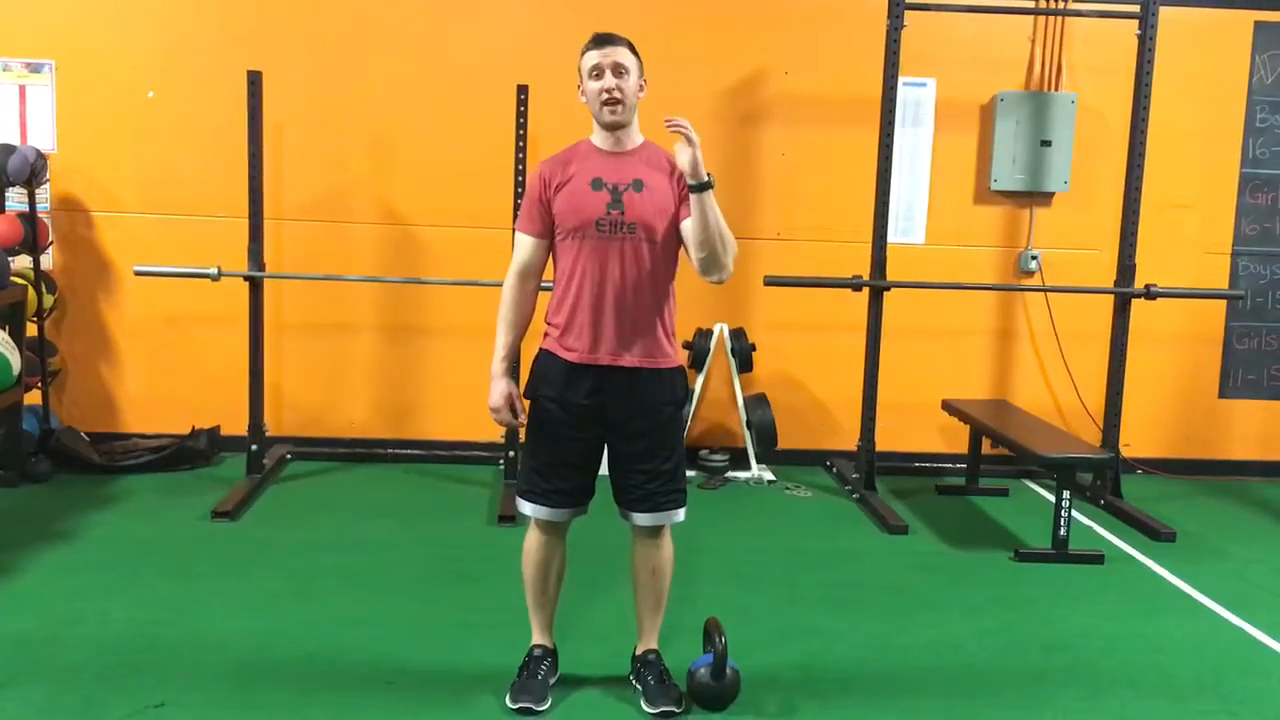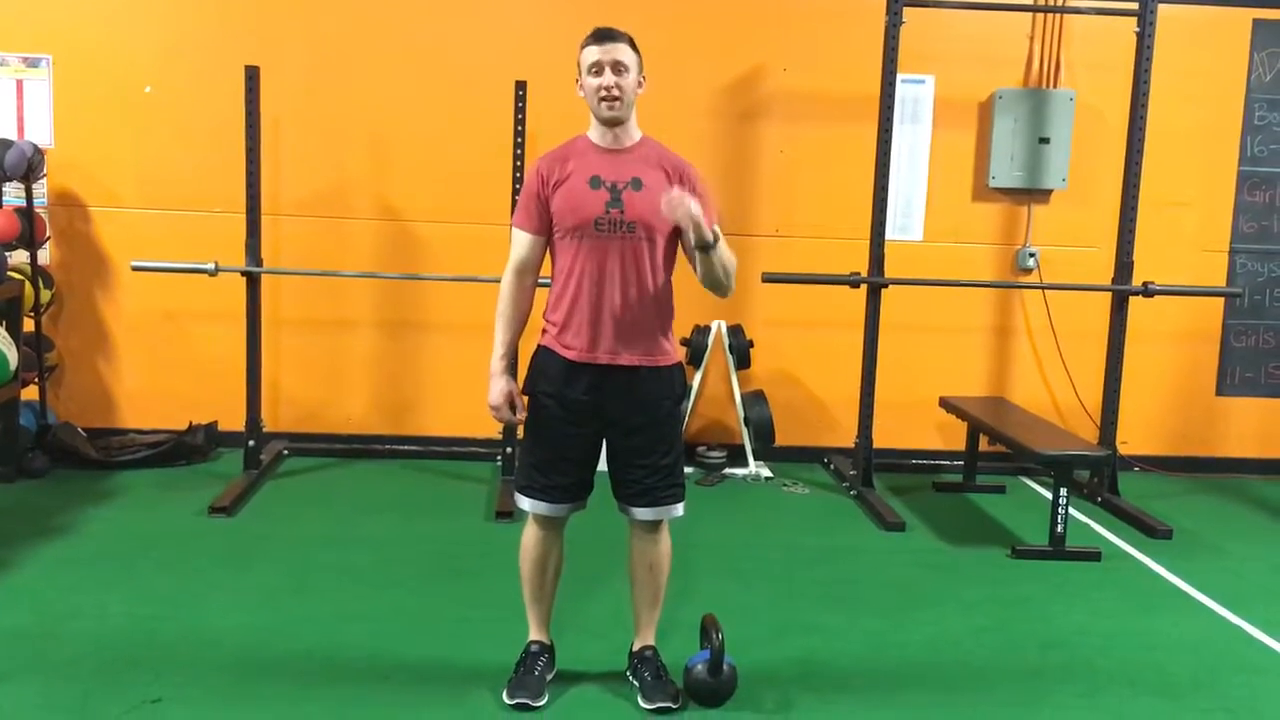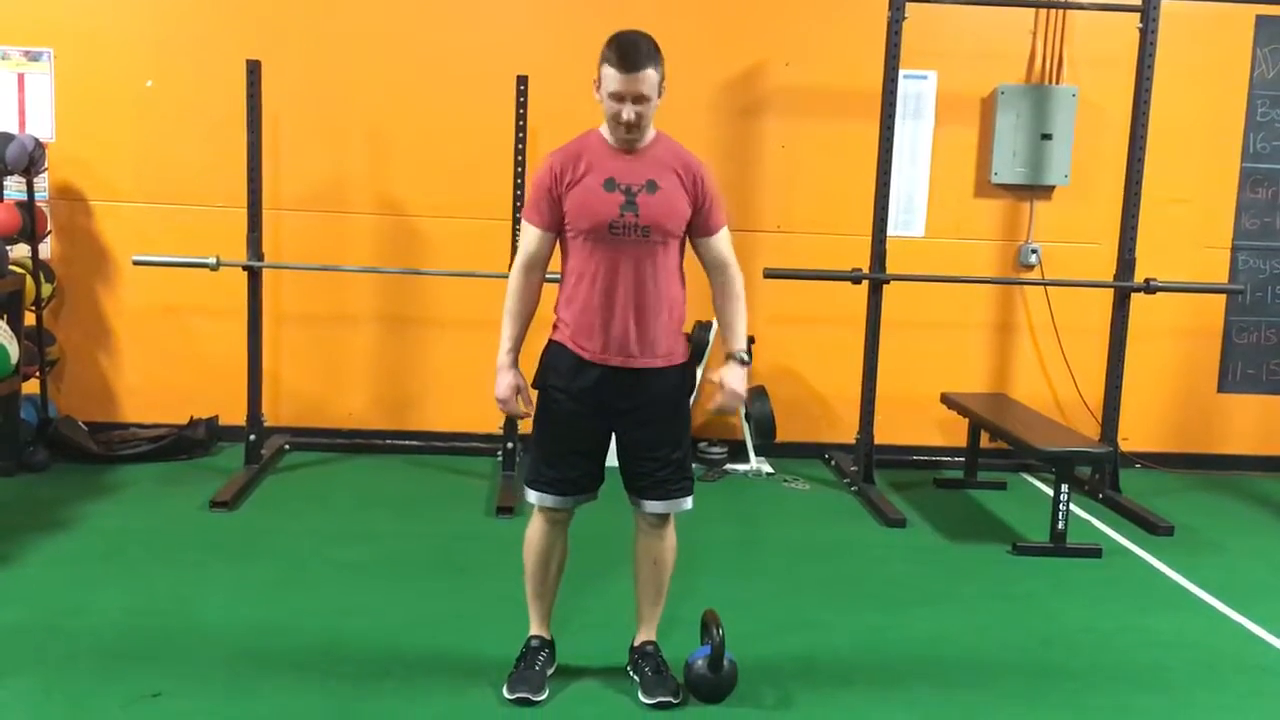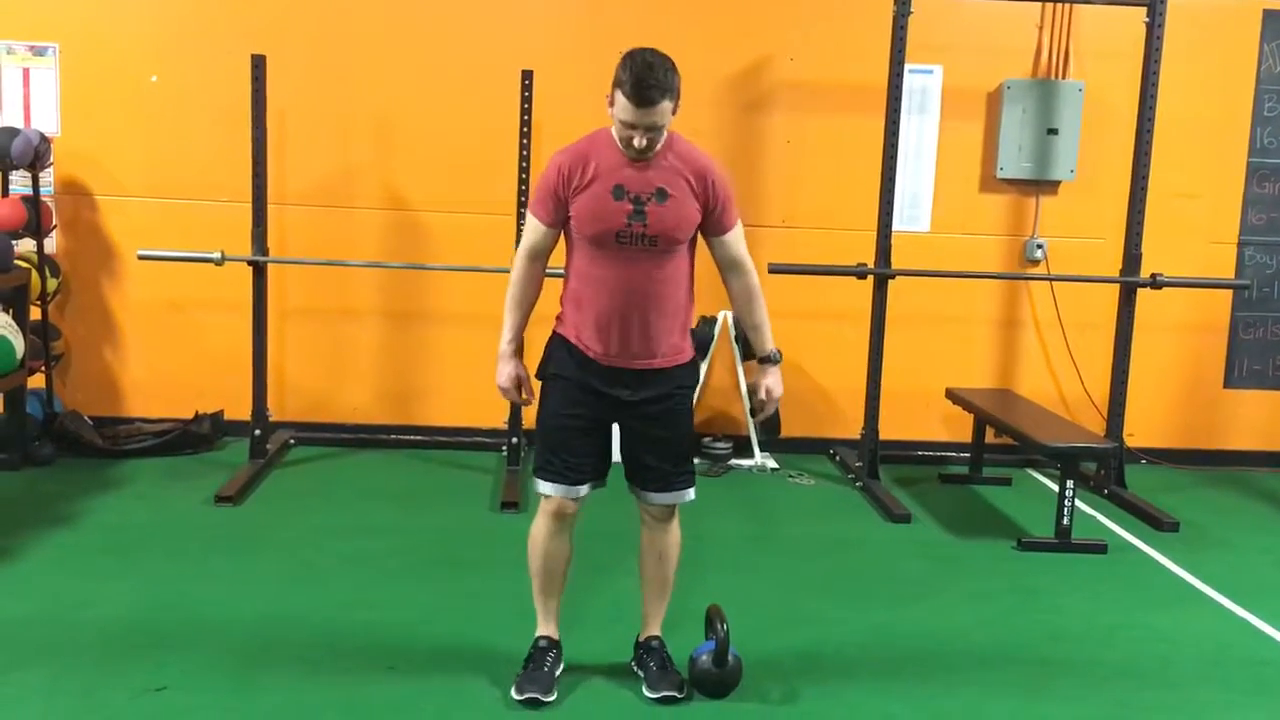
dt=0.4s
person 1, frame 1
left shoulder: (675, 172)
right shoulder: (554, 174)
left elbow: (718, 269)
right elbow: (523, 275)
left wrist: (698, 179)
right wrist: (501, 367)
left hip: (651, 375)
right hip: (565, 371)
left knee: (653, 521)
right knee: (547, 516)
left ankle: (648, 655)
right ankle: (541, 650)
person 1, frame 2
left shoulder: (675, 172)
right shoulder: (551, 171)
left elbow: (723, 276)
right elbow: (520, 272)
left wrist: (701, 235)
right wrist: (500, 366)
left hip: (649, 373)
right hip: (563, 370)
left knee: (651, 518)
right knee: (545, 514)
left ankle: (645, 652)
right ankle: (538, 647)
person 1, frame 3
left shoulder: (689, 173)
right shoulder: (562, 166)
left elbow: (722, 270)
right elbow: (528, 265)
left wrist: (735, 356)
right wrist: (506, 359)
left hip: (659, 372)
right hip: (574, 367)
left knee: (657, 513)
right knee: (550, 508)
left ankle: (646, 646)
right ankle: (538, 642)
person 1, frame 4
left shoulder: (702, 175)
right shoulder: (570, 166)
left elbow: (737, 269)
right elbow: (531, 258)
left wrist: (768, 358)
right wrist: (509, 349)
left hip: (664, 369)
right hip: (578, 362)
left knee: (661, 509)
right knee: (557, 503)
left ankle: (651, 642)
right ankle: (546, 641)
